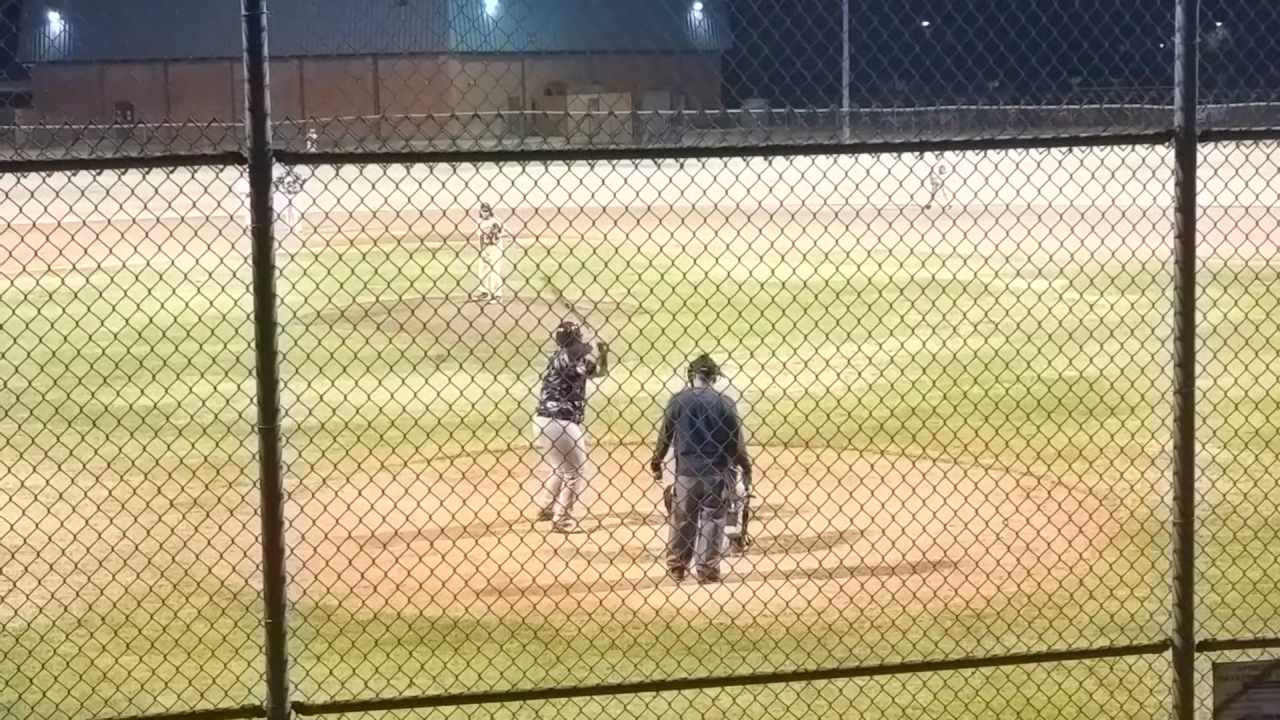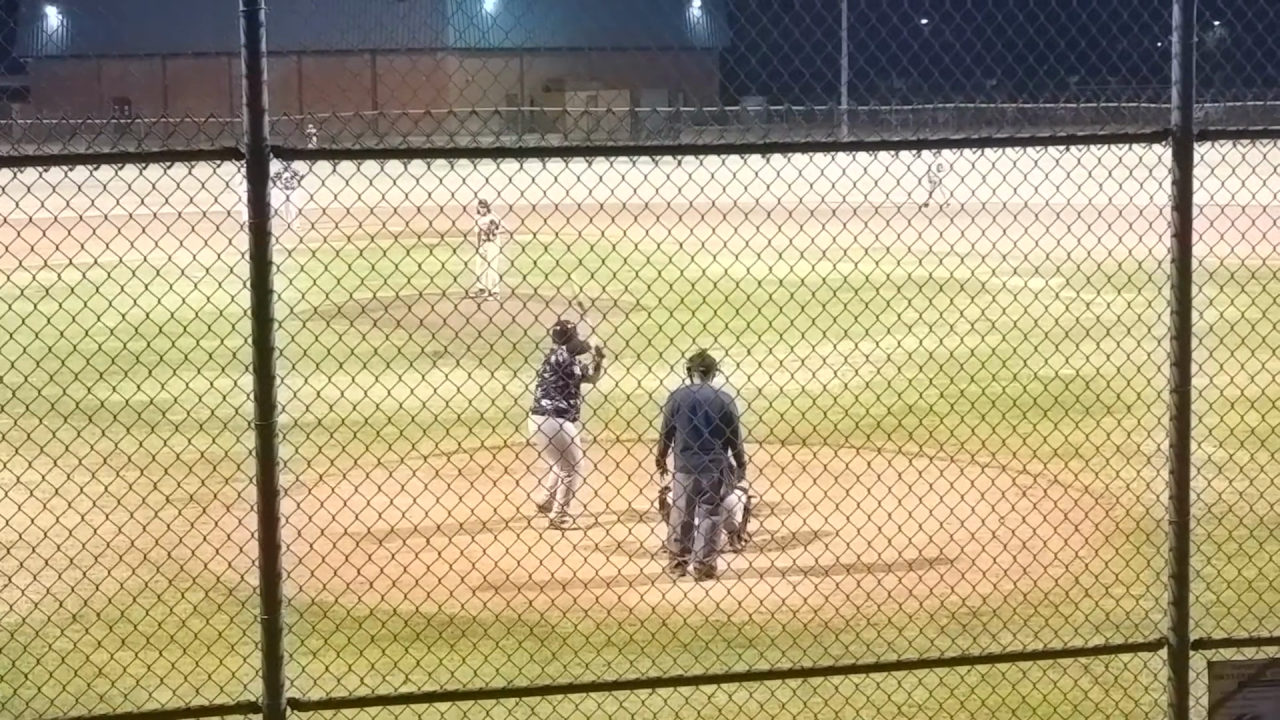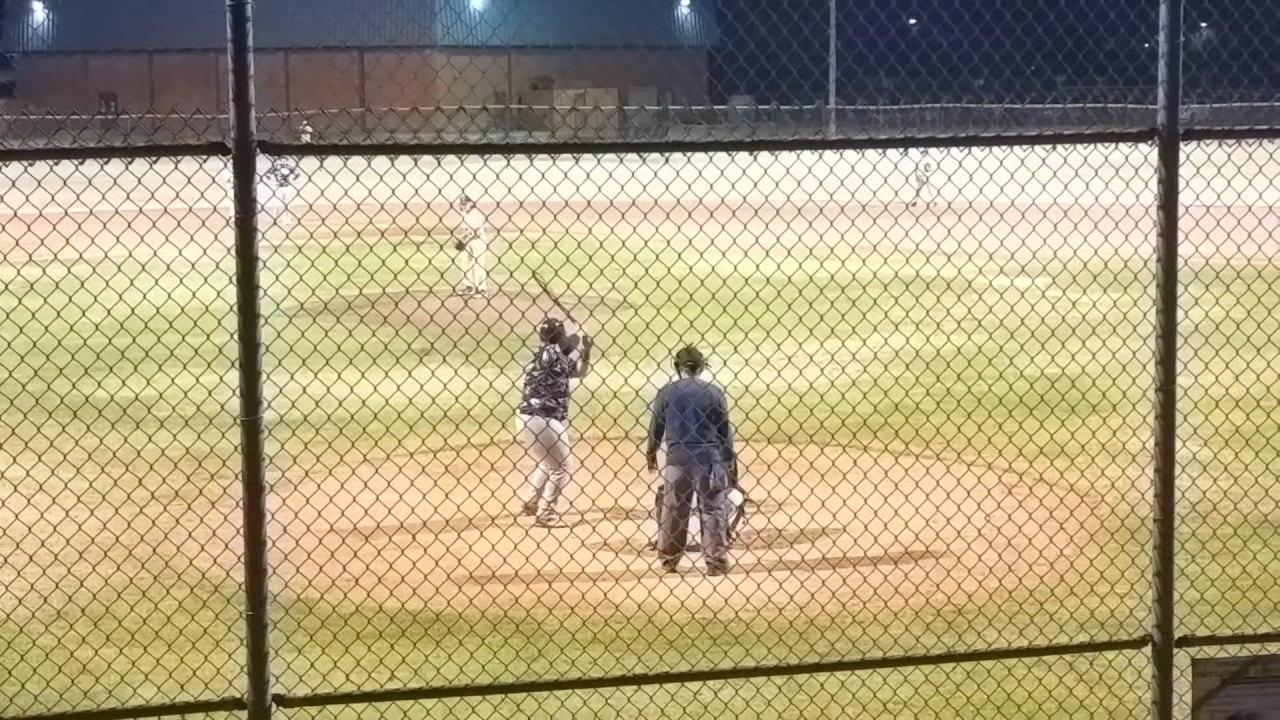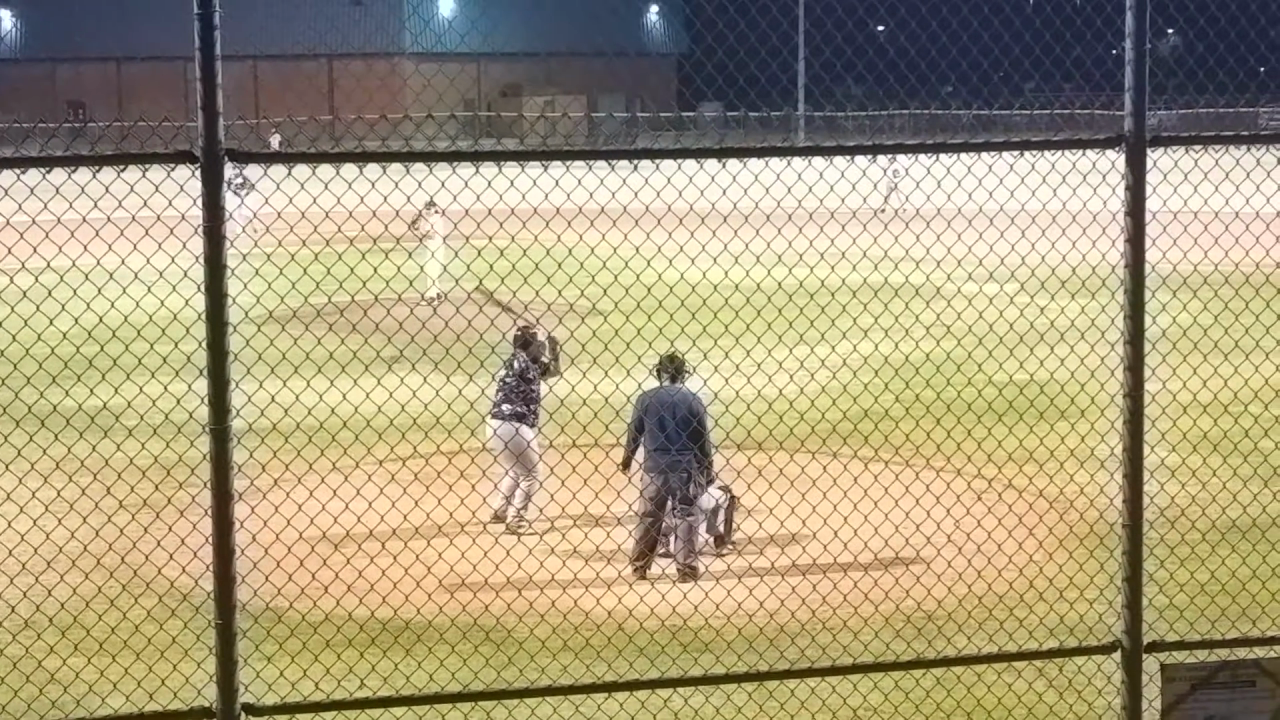
dt=1s
person 1, frame 1
left shoulder: (678, 400)
right shoulder: (725, 402)
left elbow: (665, 437)
right elbow: (736, 441)
left wrist: (656, 463)
right wrist: (746, 468)
left hip: (686, 470)
right hip: (717, 470)
left knee: (682, 520)
right knee: (712, 520)
left ankle: (676, 566)
right ankle: (707, 568)
person 1, frame 2
left shoulder: (677, 397)
right shoulder: (724, 399)
left elbow: (666, 435)
right elbow: (735, 439)
left wrist: (661, 461)
right wrist: (741, 465)
left hip: (685, 467)
right hip: (715, 467)
left knee: (680, 516)
right knee: (711, 517)
left ankle: (678, 562)
right ankle: (703, 566)
person 1, frame 3
left shoulder: (666, 392)
right shoulder: (714, 392)
left elbow: (656, 430)
right elbow: (725, 431)
left wrist: (651, 455)
right wrist: (729, 459)
left hip: (677, 460)
right hip: (709, 459)
left knee: (673, 512)
right knee: (713, 512)
left ankle: (669, 559)
right ankle: (716, 562)
person 1, frame 4
left shoulder: (645, 399)
right shoulder: (693, 400)
left elbow: (634, 433)
right elbow: (703, 437)
left wrist: (627, 457)
right wrist: (708, 464)
left hip: (655, 467)
right hip: (686, 467)
left knee: (648, 518)
right knee: (686, 519)
left ankle: (639, 567)
right ankle: (686, 569)
person 2, frame 1
left shoulder: (579, 361)
right shoulder: (560, 359)
left elbow: (599, 371)
right elbow: (576, 352)
left wrist: (603, 354)
right wrist: (587, 346)
left hip: (551, 422)
right hip: (557, 423)
left knee: (559, 468)
right knee: (576, 471)
left ankle: (546, 508)
right ankle: (563, 519)
person 2, frame 2
left shoulder: (571, 361)
right shoulder: (557, 357)
left elbow: (591, 377)
right elbow: (576, 347)
left wrist: (598, 360)
right wrist: (591, 347)
left hip: (550, 421)
right hip: (553, 421)
left knee: (561, 465)
right knee: (572, 468)
left ankle: (546, 502)
right ankle: (560, 516)
person 2, frame 3
left shoulder: (559, 358)
right shoulder: (547, 354)
left elbow: (580, 371)
right elbow: (568, 345)
left wrist: (586, 350)
right wrist: (577, 336)
left hip: (533, 419)
right hip: (542, 420)
left knee: (547, 463)
right knee: (561, 467)
left ankle: (531, 502)
right ankle: (546, 514)
person 2, frame 4
left shoulder: (530, 363)
right shoulder: (518, 360)
left elbow: (553, 371)
right elbow: (535, 354)
left wrist: (553, 349)
right wrist: (542, 340)
left hip: (502, 426)
right hip: (512, 426)
left knee: (514, 471)
right knee: (530, 474)
left ankle: (499, 511)
right ankle: (516, 521)
